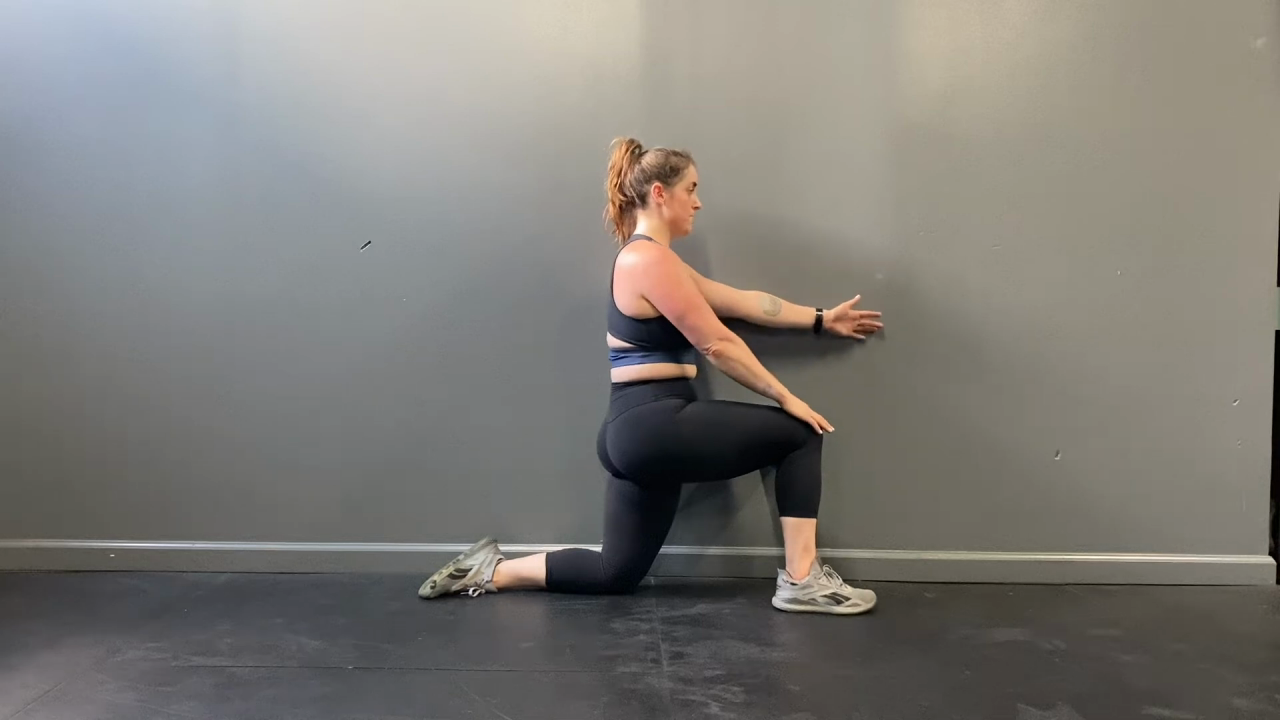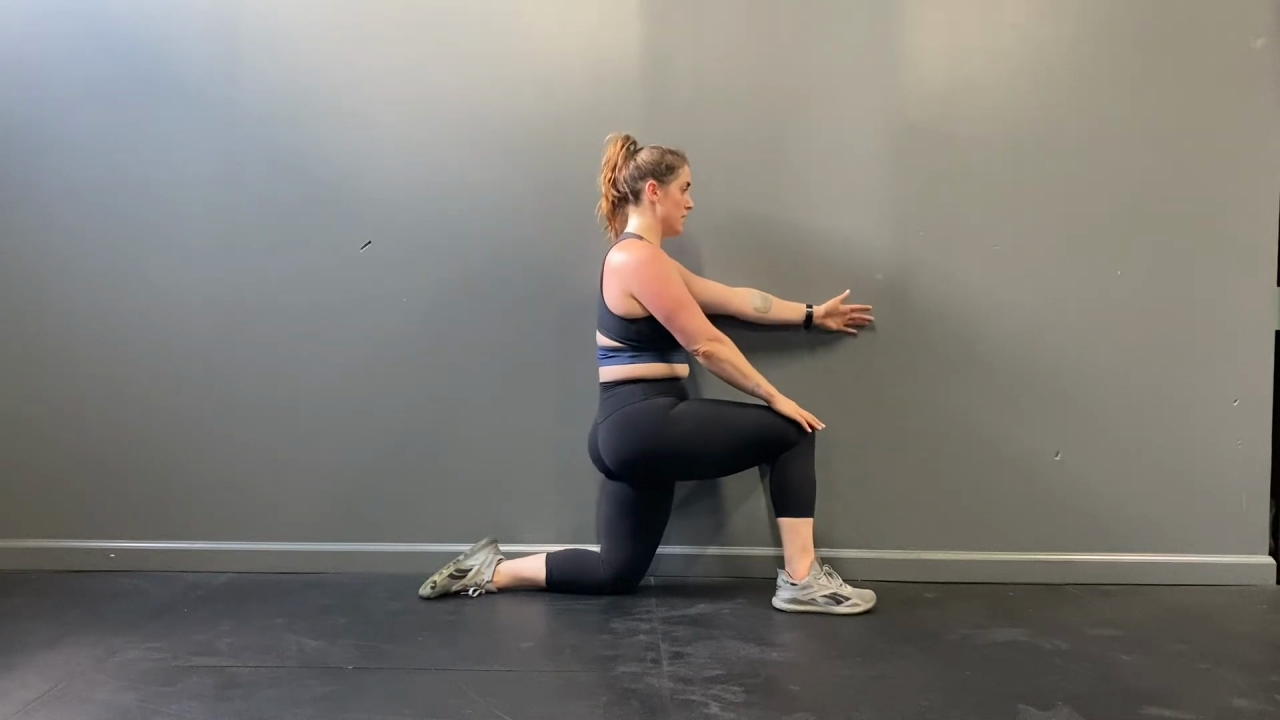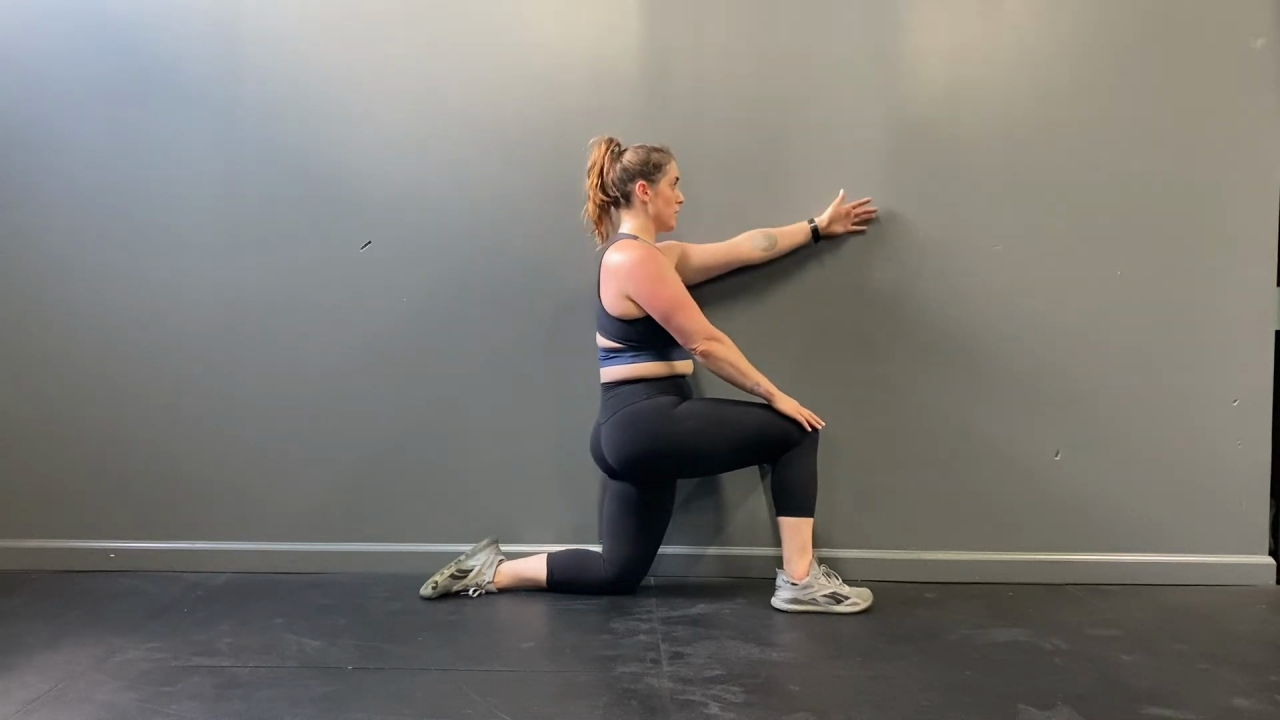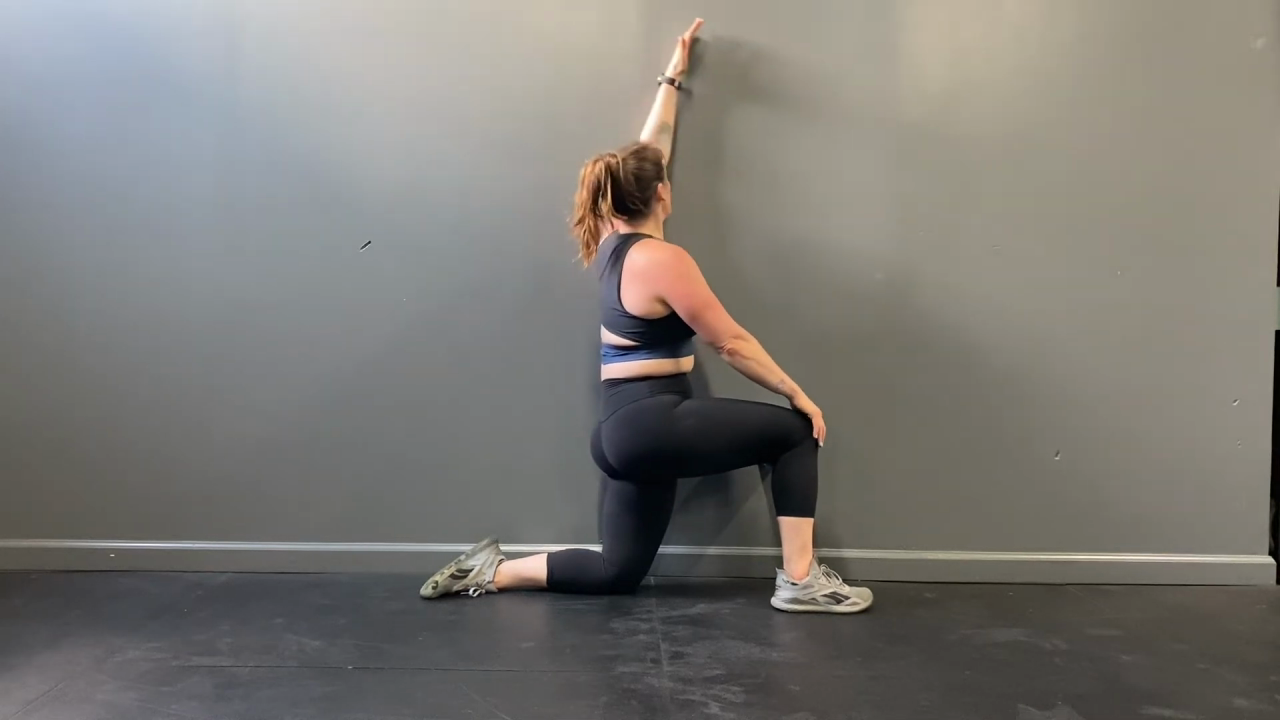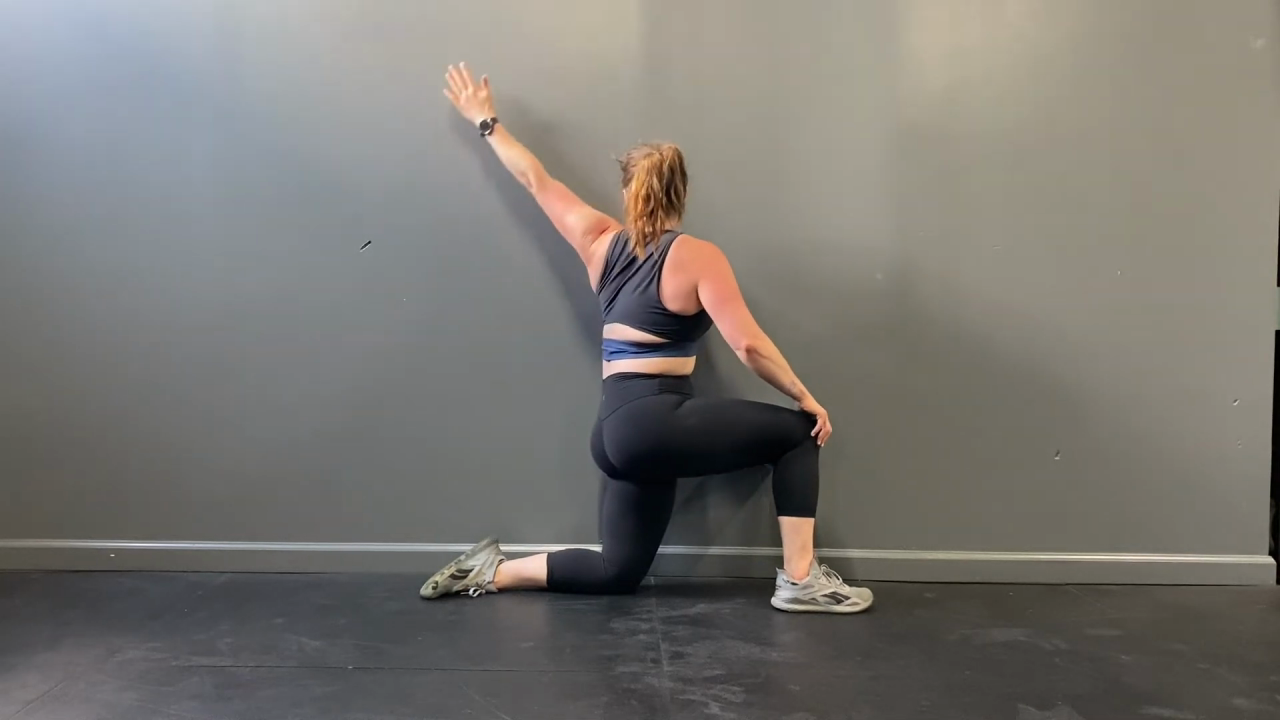
dt=1s
person 1, frame 1
left shoulder: (650, 258)
right shoulder: (650, 259)
left elbow: (741, 301)
right elbow: (717, 345)
left wrist: (822, 320)
right wrist: (786, 399)
left hip: (637, 430)
right hip: (654, 426)
left knee: (617, 572)
right knee: (801, 433)
left ankle: (489, 570)
right ankle: (802, 581)
person 1, frame 2
left shoulder: (645, 259)
right shoulder: (639, 258)
left elbow: (732, 299)
right elbow: (707, 345)
left wrist: (812, 315)
right wrist: (775, 398)
left hip: (631, 431)
right hip: (643, 426)
left knee: (617, 572)
right knee: (791, 434)
left ankle: (488, 570)
right ankle: (802, 582)
person 1, frame 3
left shoulder: (657, 254)
right shoulder: (635, 258)
left elbow: (741, 249)
right elbow: (705, 343)
left wrist: (818, 227)
right wrist: (775, 396)
left hip: (634, 431)
right hip: (646, 426)
left knee: (619, 572)
right knee: (795, 432)
left ankle: (490, 569)
right ankle: (800, 580)
person 1, frame 4
left shoulder: (614, 242)
right shoulder: (662, 260)
left elbow: (651, 146)
right elbow: (730, 343)
left wrist: (674, 77)
right wrist: (797, 395)
left hip: (626, 429)
right hip: (649, 423)
left knee: (619, 572)
right knee: (795, 433)
left ankle: (489, 569)
right ankle: (800, 580)
person 1, frame 5
left shoulder: (599, 241)
right shoulder: (697, 257)
left elbow: (535, 179)
right elbow: (749, 343)
left wrist: (486, 122)
right wrist: (805, 398)
left hip: (620, 431)
right hip: (655, 422)
left knee: (619, 571)
right knee: (799, 432)
left ankle: (490, 570)
right ankle: (800, 580)
